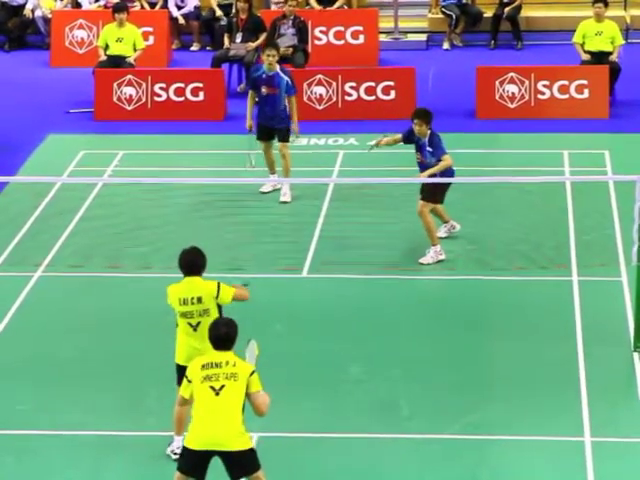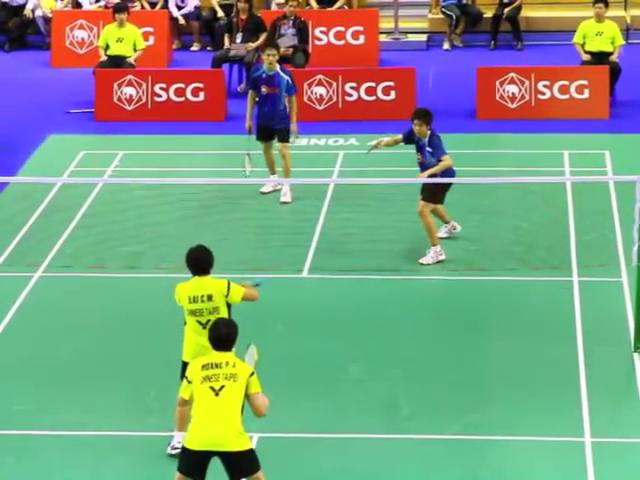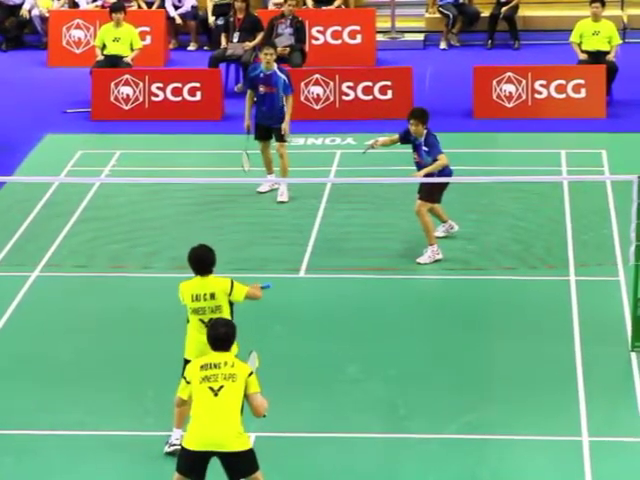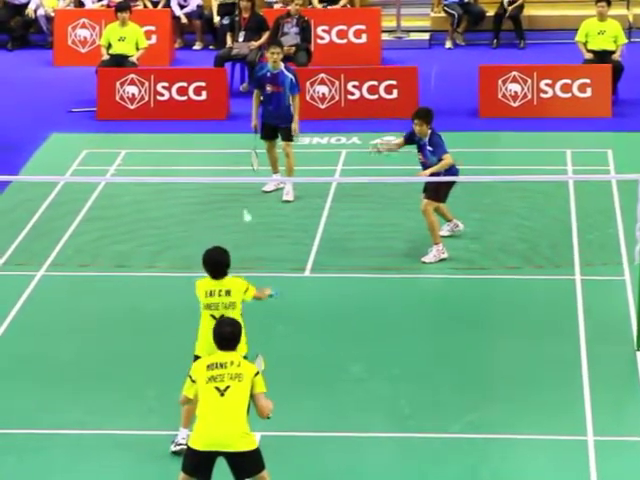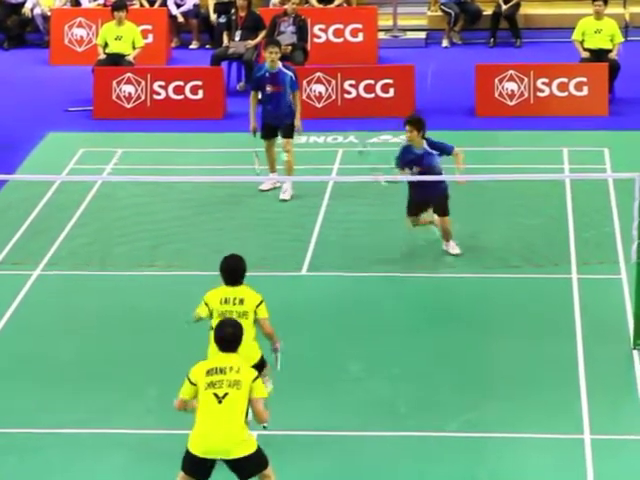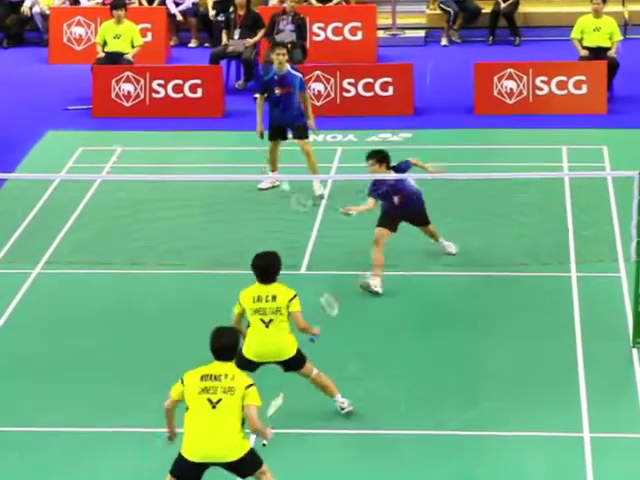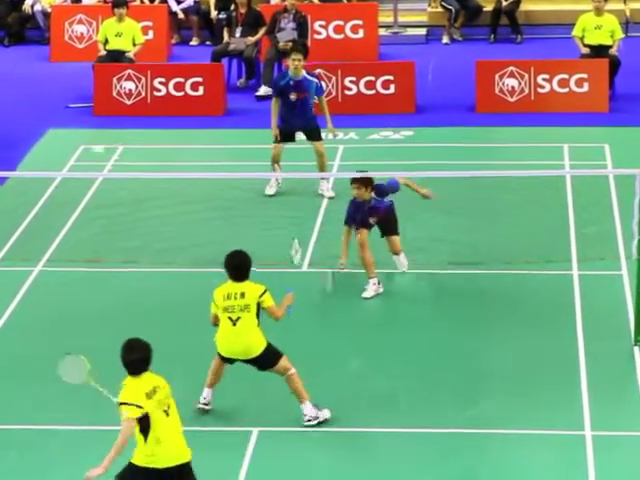
dt=0.3s
person 1, frame 1
left shoulder: (173, 291)
right shoulder: (212, 288)
right elbow: (245, 295)
right wrist: (237, 287)
left hip: (185, 355)
left ankle: (177, 444)
person 1, frame 2
left shoulder: (181, 289)
right shoulder: (222, 286)
right elbow: (253, 295)
right wrist: (249, 287)
left hip: (193, 353)
left ankle: (177, 440)
person 1, frame 3
left shoulder: (185, 288)
right shoulder: (225, 285)
right elbow: (256, 295)
right wrist: (256, 287)
left hip: (195, 351)
left ankle: (176, 437)
person 1, frame 4
left shoulder: (200, 286)
right shoulder: (239, 285)
right elbow: (258, 295)
right wrist: (266, 292)
left hip: (205, 351)
left ankle: (182, 437)
person 1, frame 5
left shoulder: (212, 296)
right shoulder: (254, 298)
left elbow: (197, 317)
right elbow: (267, 329)
right wrist: (275, 343)
right hip: (247, 356)
right knee: (262, 377)
person 1, frame 6
left shoulder: (245, 295)
right shoulder: (288, 294)
left elbow: (236, 322)
right elbow: (301, 325)
right wrist: (312, 331)
left hip: (255, 350)
right hip: (284, 349)
right knee: (311, 373)
right ankle: (341, 401)
person 1, frame 7
left shoulder: (218, 292)
right shoulder: (258, 290)
left elbow: (214, 321)
right elbow: (277, 315)
right wrist: (287, 302)
left hip: (226, 345)
right hip: (253, 347)
left knee: (218, 360)
right knee: (288, 370)
left ankle: (205, 399)
right ankle: (309, 412)
person 2, frame 1
left shoulder: (284, 75)
right shoulder: (256, 72)
left elbow: (291, 98)
right elbow: (252, 95)
left wrist: (294, 121)
right wrist: (249, 118)
left hip: (281, 119)
right hip: (263, 119)
left knee: (283, 150)
right knee: (266, 149)
left ankle: (286, 186)
right ankle: (274, 180)
person 2, frame 2
left shoulder: (285, 75)
right shoulder: (256, 72)
left elbow: (292, 98)
right elbow: (252, 95)
left wrist: (293, 121)
right wrist: (248, 118)
left hip: (282, 119)
right hip: (263, 119)
left knee: (283, 150)
right knee: (266, 148)
left ankle: (286, 186)
right ankle: (274, 180)
person 2, frame 3
left shoulder: (282, 74)
right shoulder: (254, 72)
left elbow: (289, 98)
right elbow: (250, 95)
left wrist: (286, 121)
right wrist: (247, 118)
left hip: (279, 119)
right hip: (261, 118)
left knee: (281, 150)
right knee: (264, 148)
left ankle: (283, 186)
right ankle: (272, 180)
person 2, frame 4
left shoulder: (289, 74)
right shoulder: (261, 71)
left elbow: (295, 97)
right elbow: (257, 94)
left wrist: (296, 120)
right wrist: (254, 117)
left hip: (285, 118)
right hip: (268, 118)
left knee: (287, 149)
right knee: (270, 147)
left ankle: (289, 185)
right ankle: (276, 178)
person 2, frame 5
left shoulder: (288, 72)
right shoulder: (259, 72)
left elbow: (296, 94)
right elbow: (254, 95)
left wrist: (297, 117)
right wrist: (252, 119)
left hip: (286, 116)
right hip: (268, 117)
left knee: (287, 148)
right knee: (269, 146)
left ankle: (288, 184)
right ankle: (273, 178)
person 2, frame 6
left shoulder: (297, 75)
right shoulder: (266, 75)
left elbow: (304, 95)
right elbow: (261, 98)
left wrist: (310, 117)
right wrist: (259, 122)
left hip: (297, 117)
right hip: (276, 118)
left knee: (306, 148)
right knee: (273, 148)
left ankle: (316, 182)
right ankle: (273, 176)
person 2, frame 7
left shoulder: (313, 79)
right shoulder: (281, 80)
left elbow: (321, 99)
right elbow: (276, 102)
left wrist: (329, 121)
right wrist: (274, 125)
left hip: (308, 120)
right hip: (286, 121)
left knee: (320, 150)
right knee: (275, 152)
left ankle: (324, 183)
right ankle: (276, 178)
person 3, frame 1
left shoulder: (195, 366)
right shoulder: (246, 368)
left elbow: (181, 402)
right elbow: (261, 410)
right wrist: (266, 397)
left hip: (198, 438)
right hip: (234, 439)
person 3, frame 2
left shoulder: (195, 366)
right shoulder: (245, 369)
left elbow: (182, 403)
right elbow: (260, 411)
right wrist: (265, 400)
left hip: (198, 438)
right hip: (233, 440)
person 3, frame 3
left shoulder: (193, 367)
right shoulder: (244, 369)
left elbow: (180, 402)
right elbow: (259, 411)
right wrist: (264, 403)
left hip: (197, 439)
right hip: (232, 439)
person 3, frame 4
left shoulder: (199, 366)
right shoulder: (250, 369)
left elbow: (185, 400)
right elbow: (264, 412)
right wrist: (270, 405)
left hip: (203, 439)
right hip: (239, 439)
person 3, frame 5
left shoulder: (198, 369)
right shoulder: (250, 374)
left elbow: (179, 405)
right elbow: (261, 417)
right wrist: (266, 416)
left hip: (202, 442)
right hip: (237, 443)
person 3, frame 6
left shoulder: (192, 376)
right shoulder: (245, 383)
left elbow: (168, 406)
right elbow: (254, 424)
left wrist: (171, 429)
right wrist: (266, 432)
left hip: (196, 450)
right hip: (232, 449)
person 3, frame 7
left shoulder: (129, 395)
right shoulder: (160, 382)
left elbow: (127, 431)
left wrist: (104, 466)
left hip: (153, 460)
right hip: (179, 454)
person 4, frame 1
left shoulder: (434, 140)
right shoulder: (413, 133)
left elbow: (448, 161)
right elbow: (396, 139)
left wrist: (427, 172)
right wrist: (384, 141)
left hip: (441, 177)
right hip: (431, 176)
left knee: (422, 209)
right knee: (429, 203)
left ankle: (436, 250)
right ankle: (450, 225)
person 4, frame 2
left shoulder: (434, 141)
right shoulder: (414, 133)
left elbow: (448, 162)
right elbow: (396, 140)
left wrist: (427, 172)
right wrist: (384, 142)
left hip: (442, 177)
right hip: (432, 176)
left knee: (423, 209)
right knee: (430, 203)
left ankle: (437, 251)
right ankle: (451, 225)
person 4, frame 3
left shoulder: (430, 140)
right shoulder: (410, 133)
left elbow: (444, 161)
right elbow: (393, 140)
left wrist: (423, 171)
right wrist: (380, 142)
left hip: (439, 176)
right hip: (430, 176)
left knee: (420, 208)
right knee: (427, 202)
left ankle: (434, 250)
right ankle: (448, 225)
person 4, frame 4
left shoulder: (435, 139)
right shoulder: (413, 134)
left elbow: (449, 160)
right elbow: (399, 144)
left wrist: (428, 171)
right wrist: (386, 146)
left hip: (446, 176)
right hip: (429, 176)
left knee: (427, 207)
right knee: (431, 203)
left ankle: (439, 249)
right ankle: (454, 224)
person 4, frame 5
left shoulder: (435, 146)
right shoulder: (405, 152)
left elbow: (458, 153)
left wrist: (459, 171)
left hip: (437, 188)
right hip: (417, 189)
left knee: (445, 227)
right knee: (414, 222)
left ankle: (448, 242)
right ankle: (434, 221)
person 4, frame 6
left shoulder: (399, 170)
right shoulder: (376, 185)
left elbow: (411, 161)
right elbow: (369, 205)
left wrist: (427, 167)
right wrist: (354, 209)
left hip: (414, 205)
right hip: (391, 209)
left knee: (428, 231)
right knee: (377, 240)
left ankle: (441, 241)
right ankle: (375, 280)
person 4, frame 7
left shoulder: (381, 189)
right shoulder: (354, 205)
left elbow: (401, 181)
right elbow: (347, 230)
left wrist: (420, 190)
right wrist: (344, 257)
left hip: (385, 213)
right hip: (363, 219)
left knee: (396, 248)
right knee: (362, 242)
left ankle: (398, 255)
right ankle: (374, 282)
